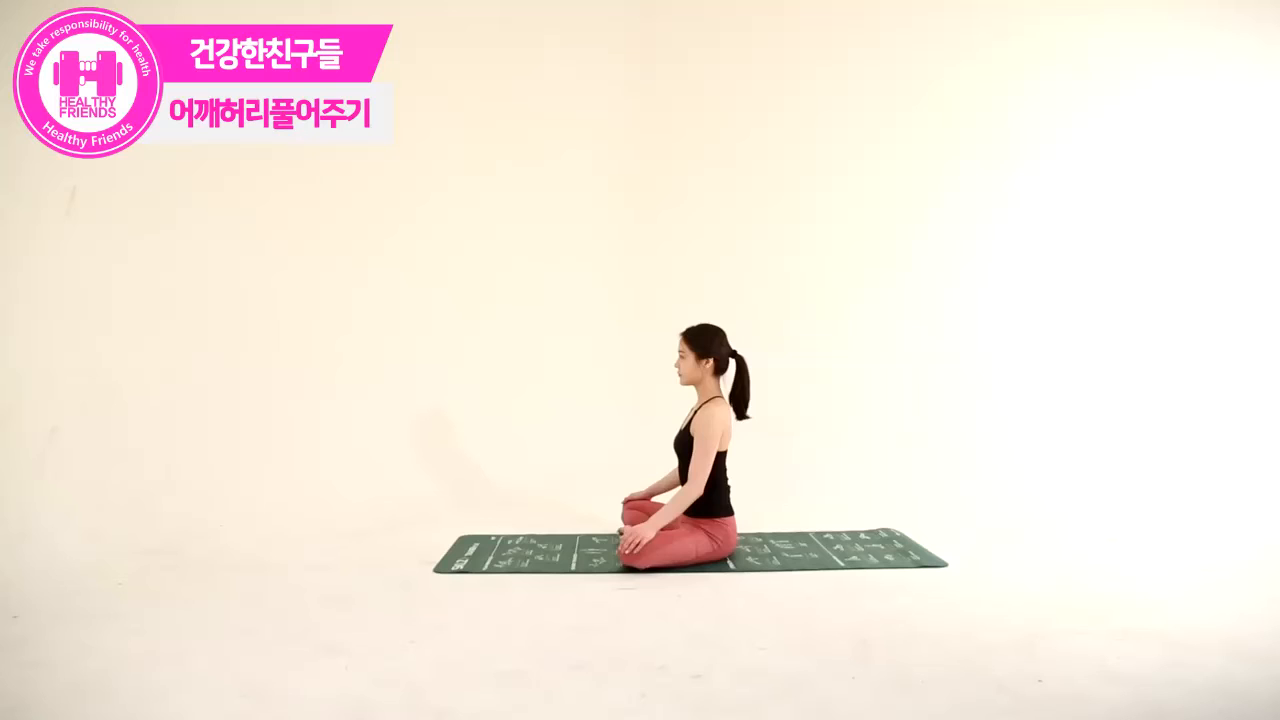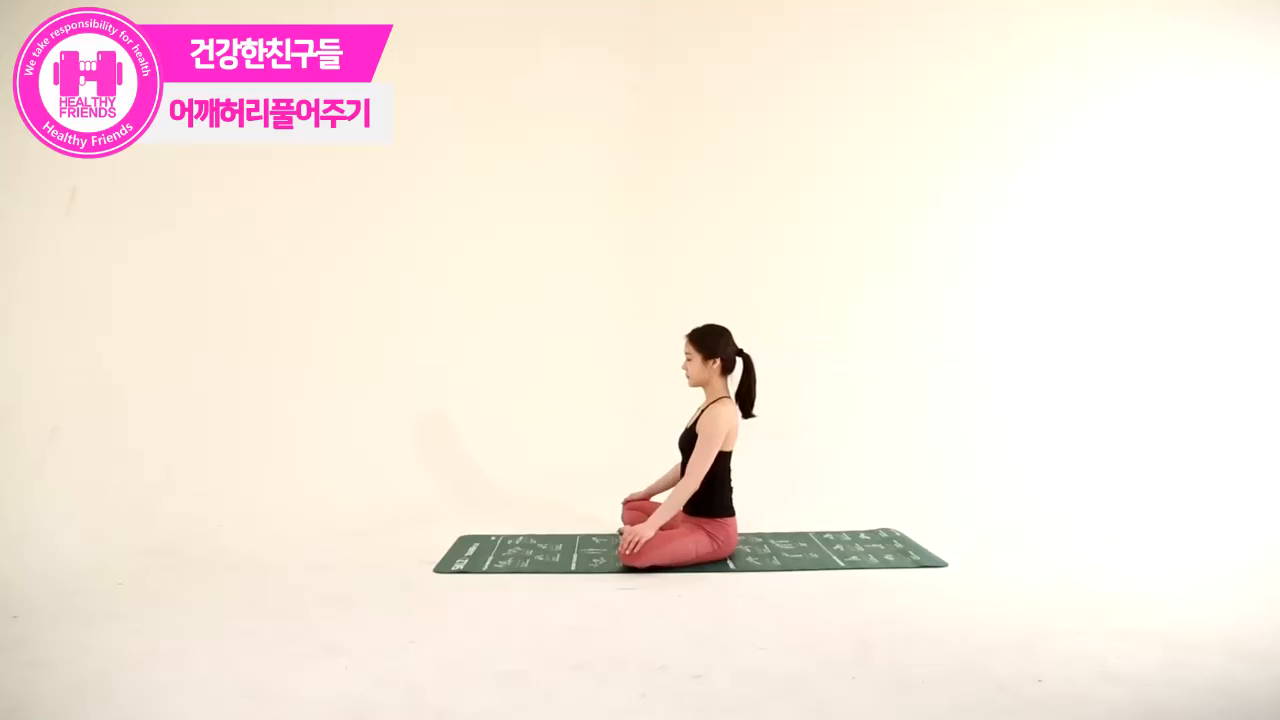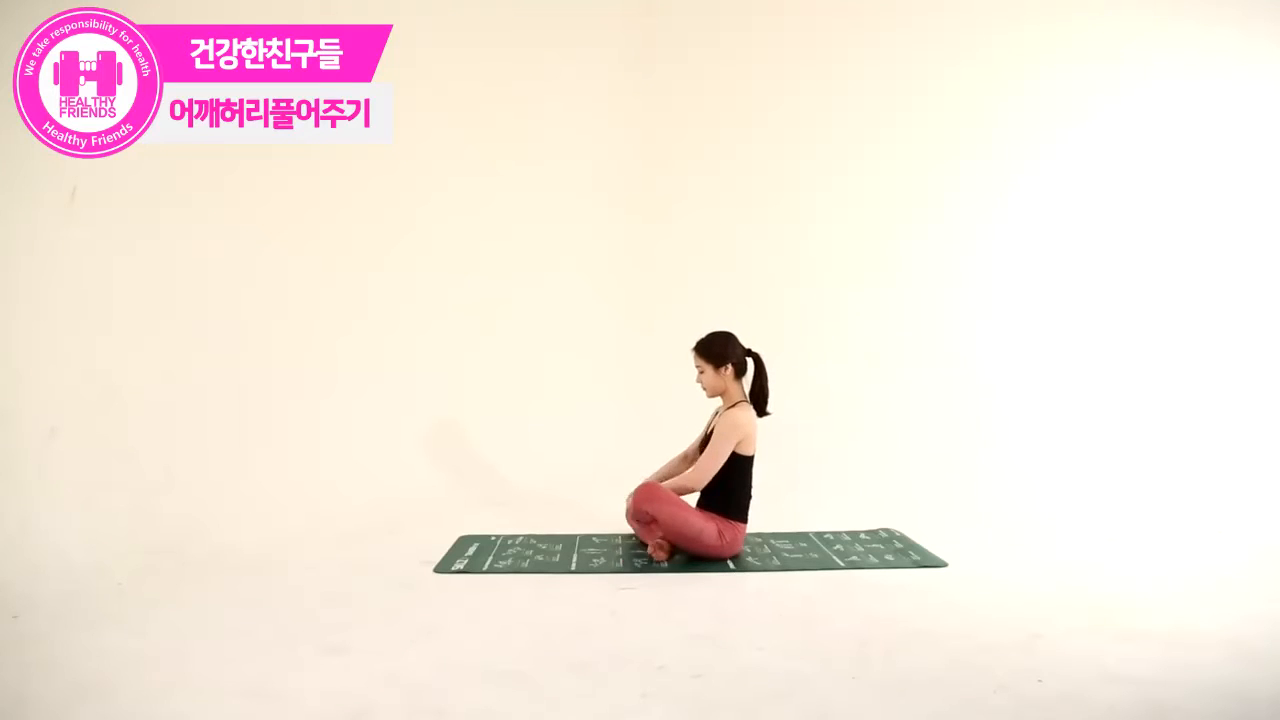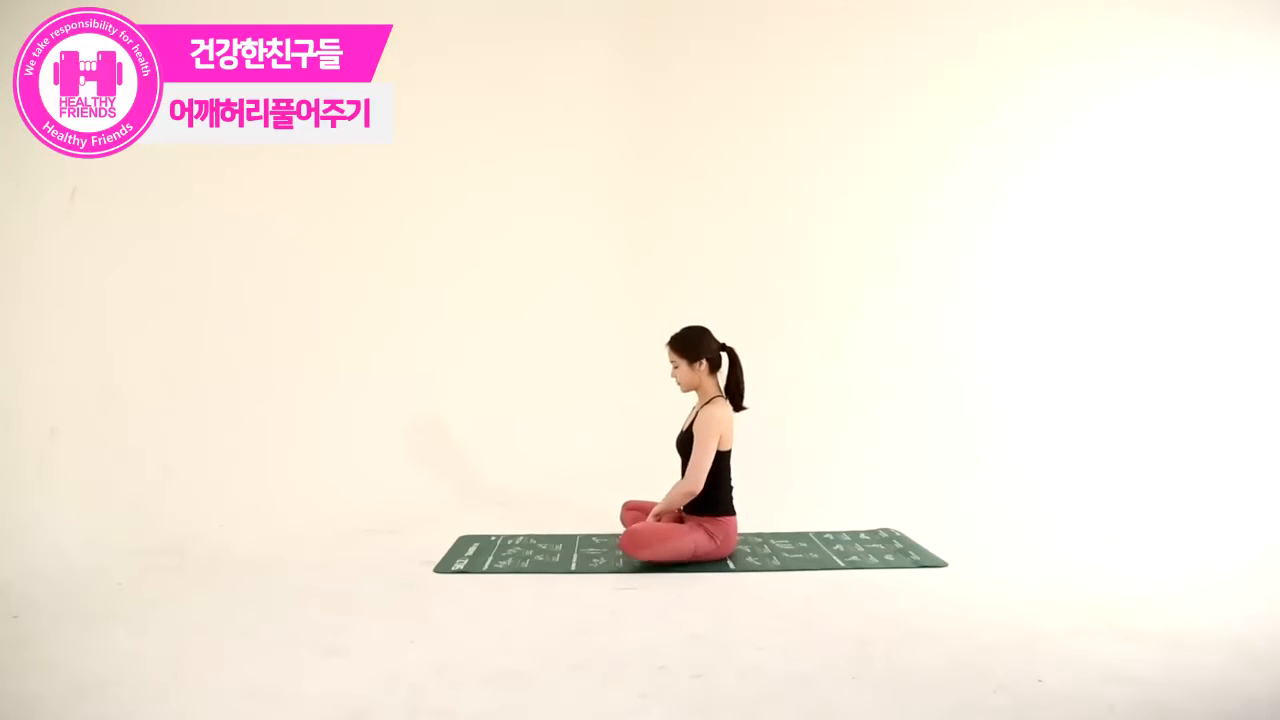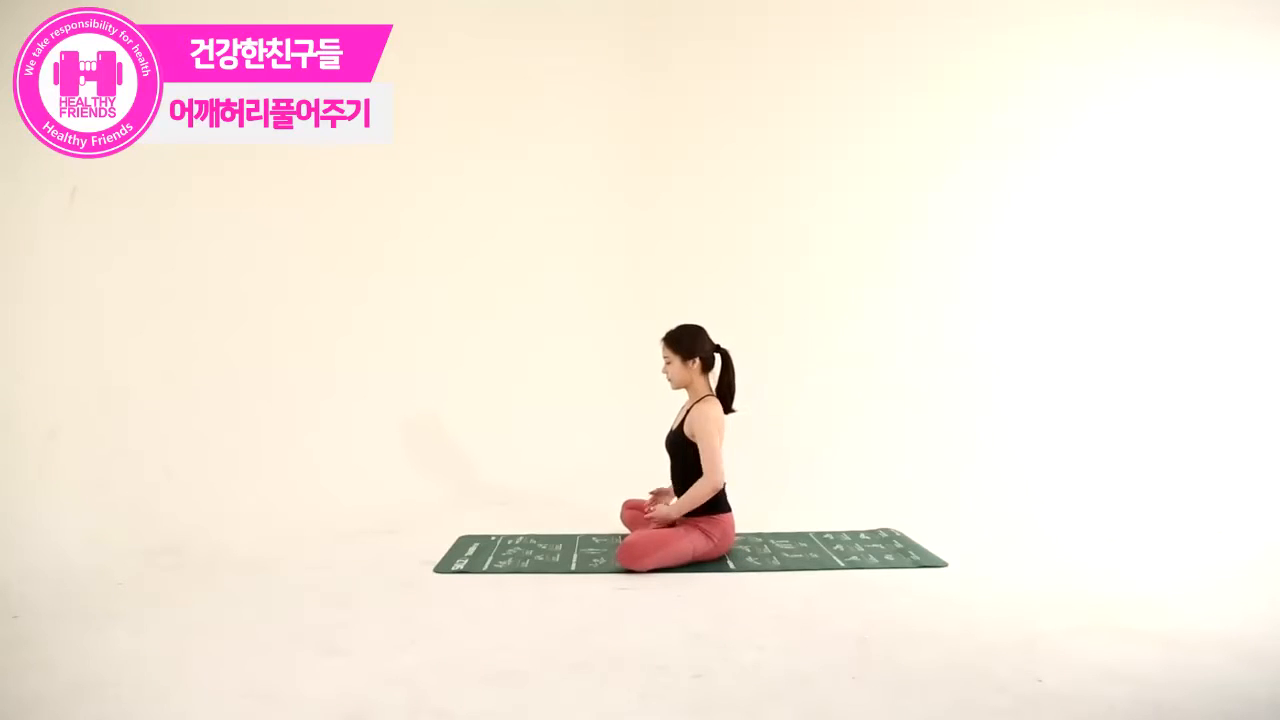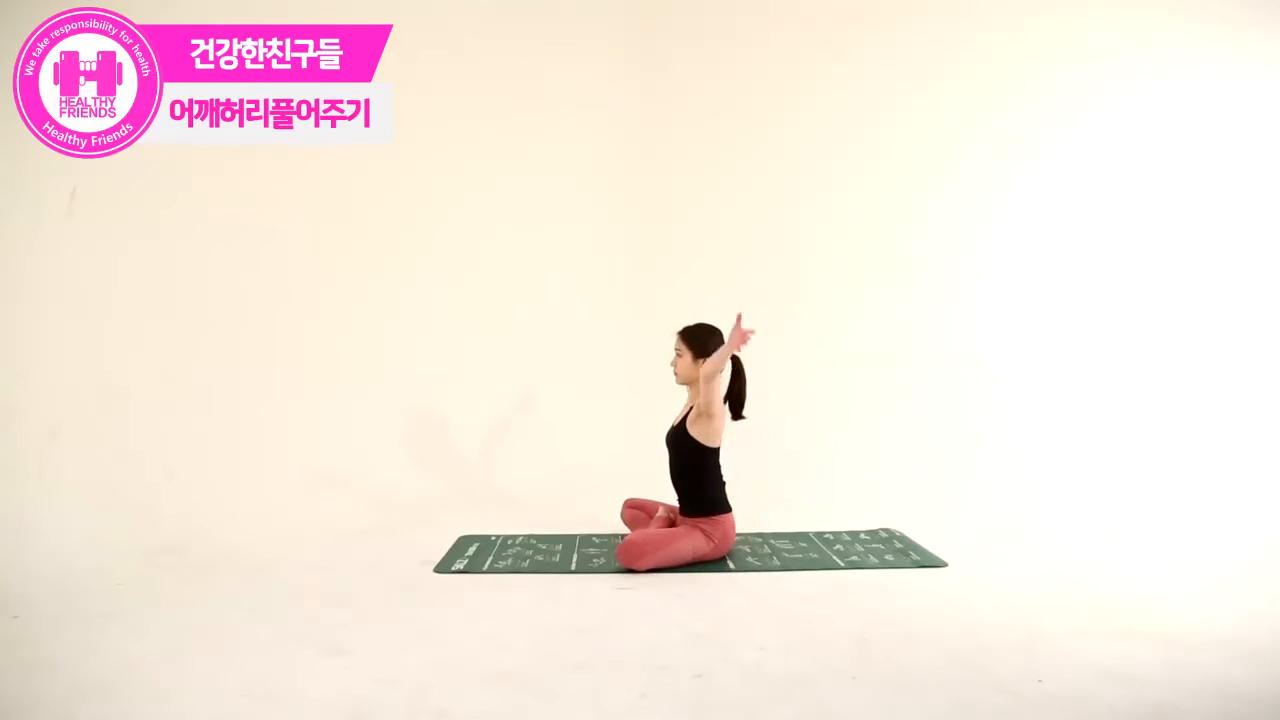
dt=0.7s
person 1, frame 1
left shoulder: (713, 413)
right shoulder: (704, 408)
left elbow: (696, 485)
left wrist: (652, 526)
right wrist: (648, 492)
left hip: (713, 531)
right hip: (695, 520)
left knee: (631, 552)
right knee: (632, 509)
person 1, frame 2
left shoulder: (720, 413)
right shoulder: (710, 408)
left elbow: (692, 481)
right elbow: (687, 465)
left wrist: (651, 526)
right wrist: (648, 492)
left hip: (713, 531)
right hip: (695, 519)
left knee: (631, 551)
right knee: (632, 509)
person 1, frame 3
left shoulder: (737, 418)
right shoulder: (725, 412)
left elbow: (695, 481)
right elbow: (688, 457)
left wrist: (655, 488)
right wrist: (648, 484)
left hip: (723, 533)
right hip: (709, 522)
left knee: (645, 496)
right knee: (637, 509)
left ankle: (658, 537)
person 1, frame 4
left shoulder: (713, 413)
right shoulder: (705, 408)
left elbow: (693, 485)
left wrist: (659, 510)
right wrist: (665, 509)
left hip: (714, 530)
right hip: (696, 518)
left knee: (632, 541)
right knee: (630, 510)
person 1, frame 5
left shoulder: (705, 411)
right shoulder: (693, 406)
left elbow: (715, 478)
left wrist: (672, 511)
right wrist: (672, 493)
left hip: (710, 527)
right hip: (694, 517)
left knee: (630, 553)
right knee: (631, 508)
person 1, frame 6
left shoulder: (710, 407)
right shoulder: (697, 402)
left elbow: (709, 374)
right elbow: (703, 375)
left wrist: (728, 346)
left hip: (711, 528)
right hip: (691, 517)
left knee: (629, 553)
right knee: (631, 508)
